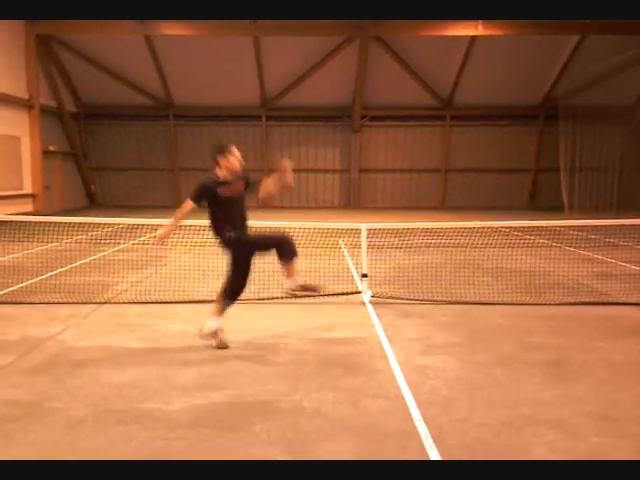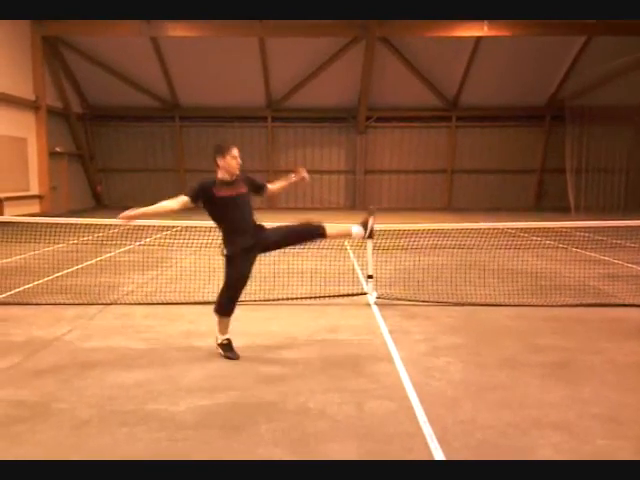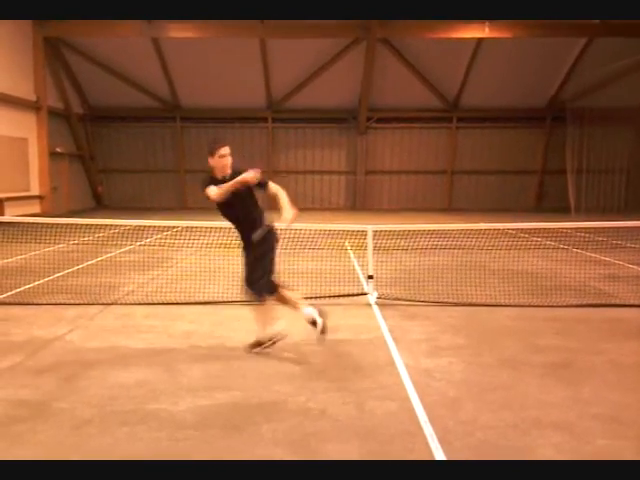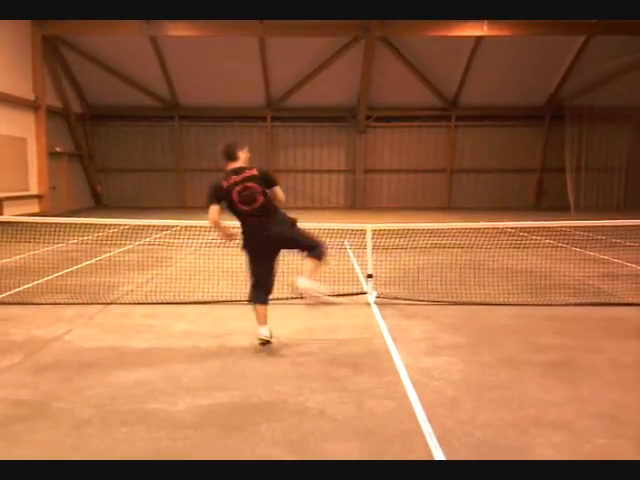
dt=0.3s
person 1, frame 1
left shoulder: (241, 180)
right shoulder: (208, 186)
left elbow: (263, 191)
right elbow: (186, 208)
left wrist: (280, 174)
right wrist: (168, 228)
left hip: (240, 238)
right hip: (232, 239)
left knee: (235, 285)
right knee: (283, 241)
left ankle: (212, 326)
right ankle: (294, 284)
person 1, frame 2
left shoulder: (244, 180)
right shoulder: (207, 187)
left elbow: (271, 189)
right elbow: (176, 203)
left wrist: (294, 179)
right wrist: (139, 212)
left hip: (259, 236)
right hip: (238, 246)
left knee: (307, 230)
right knee: (230, 293)
left ankle: (359, 231)
right ankle: (223, 340)
person 1, frame 3
left shoulder: (249, 176)
right shoulder: (210, 182)
left elbow: (277, 190)
right elbow: (217, 196)
left wrist: (287, 209)
right wrist: (239, 180)
left hip: (260, 233)
right hip: (250, 235)
left knee: (257, 281)
right knee: (266, 285)
left ankle: (269, 333)
right ankle: (311, 313)
person 1, frame 4
left shoulder: (218, 186)
right shoulder: (259, 173)
left elbow: (213, 219)
right elbow: (281, 198)
left wrist: (223, 230)
left hip: (256, 237)
right hip: (282, 227)
left knee: (261, 284)
right knee: (317, 248)
left ankle: (264, 333)
right ankle: (306, 281)
